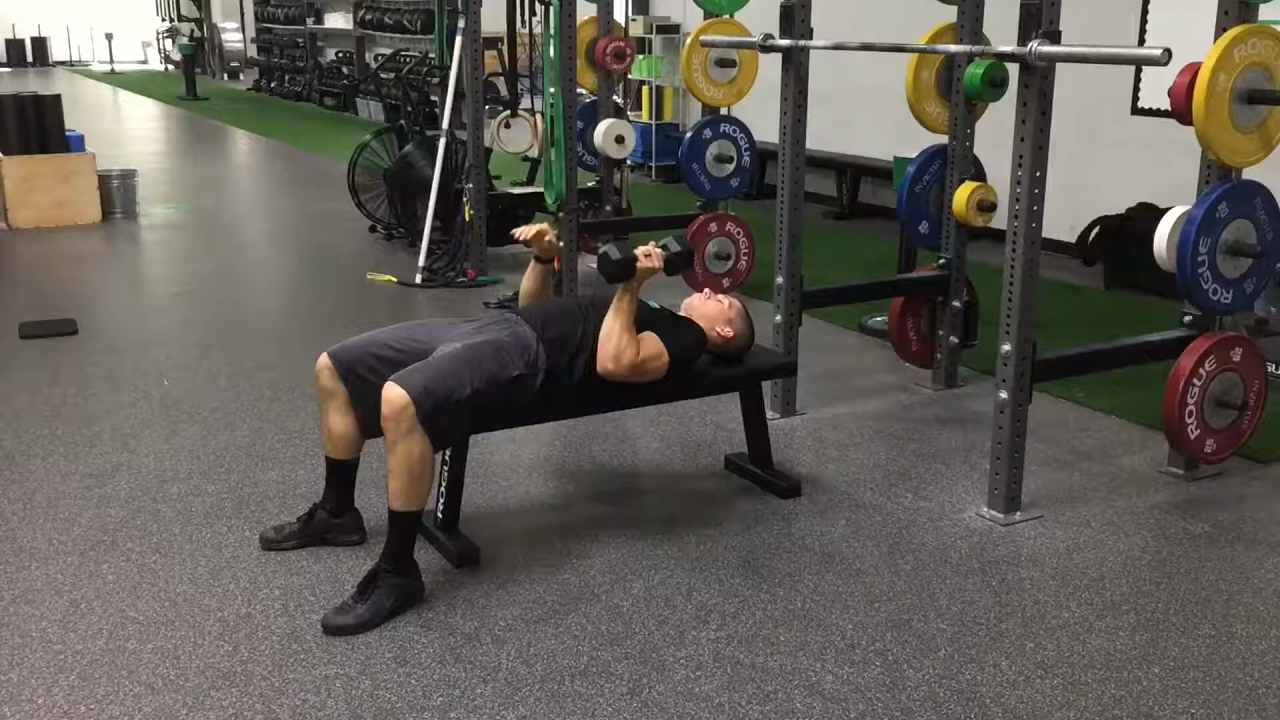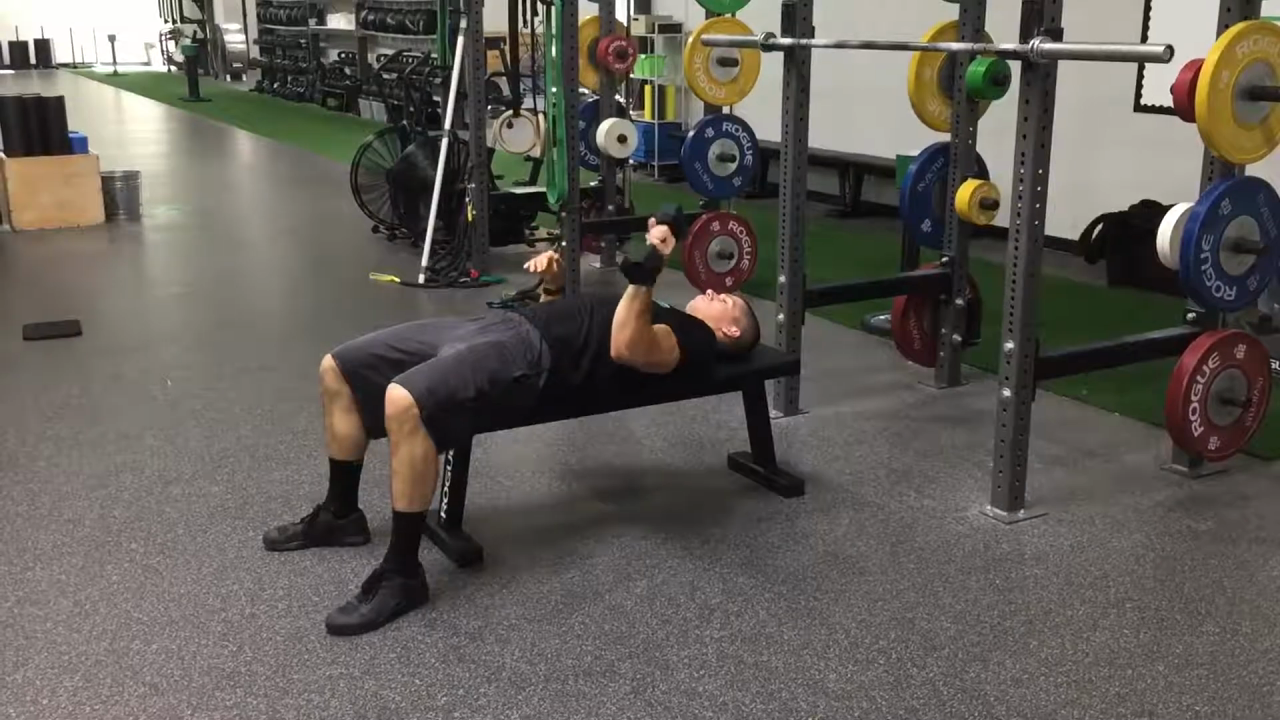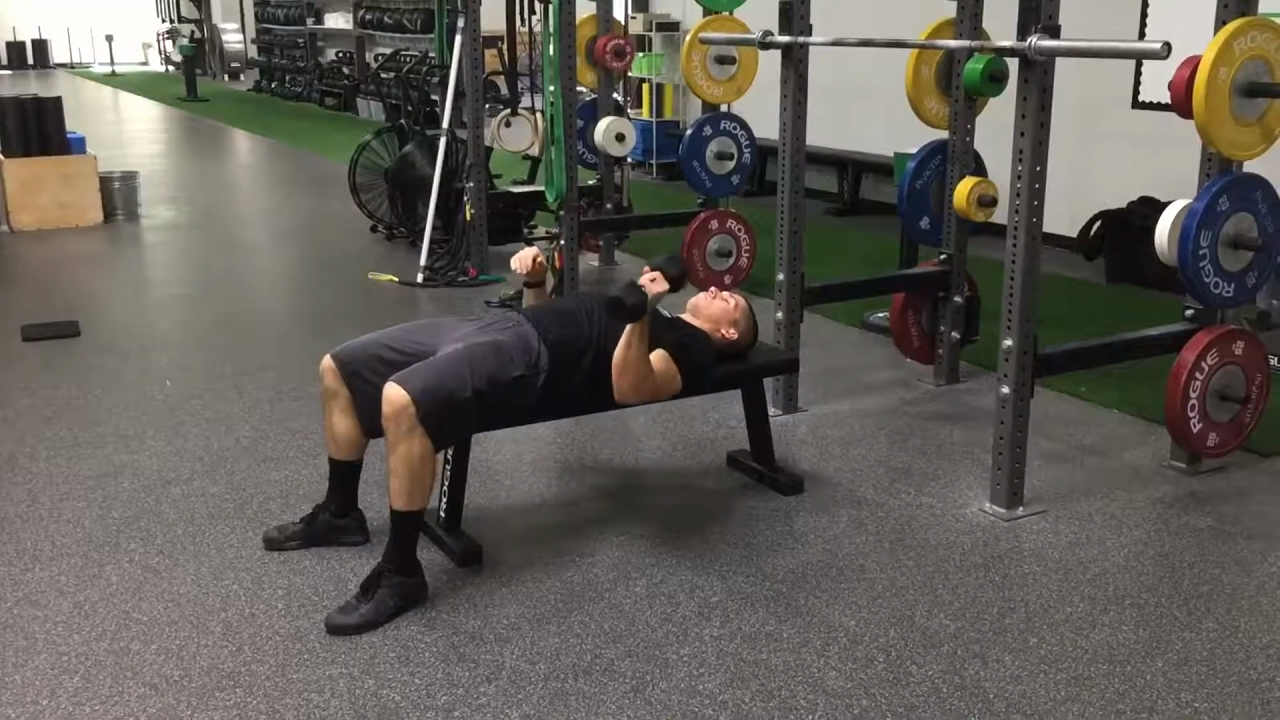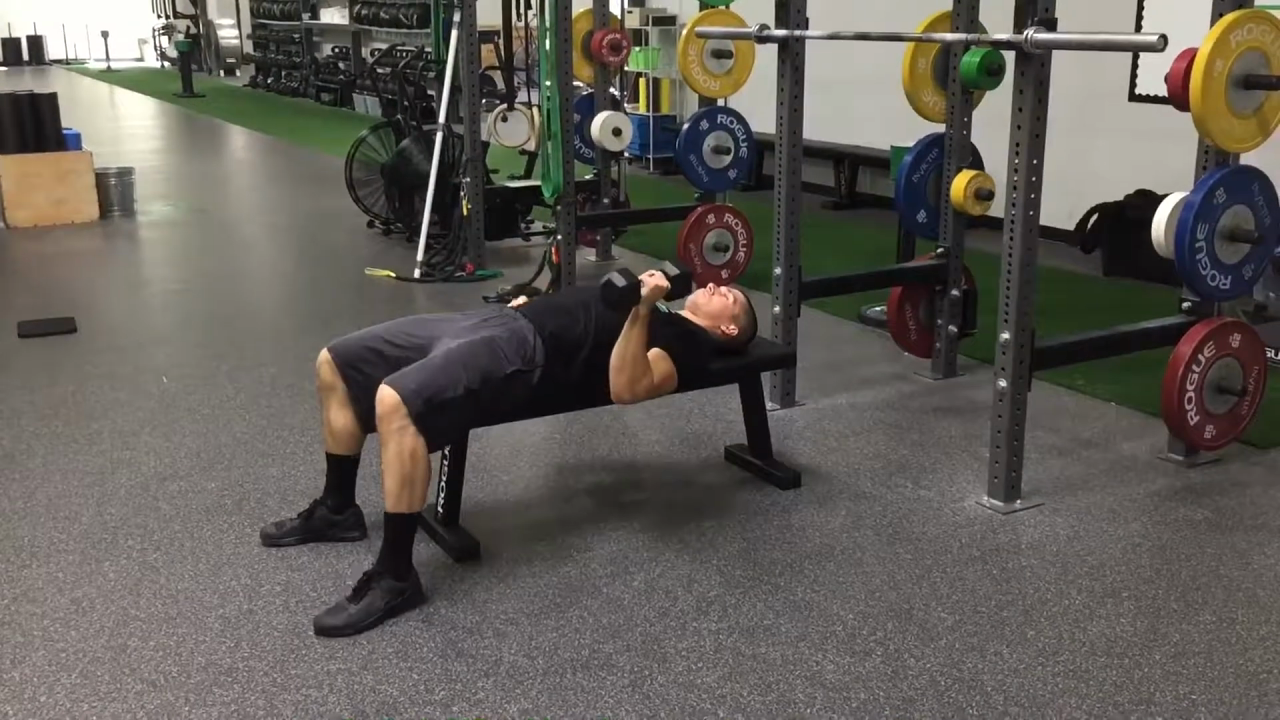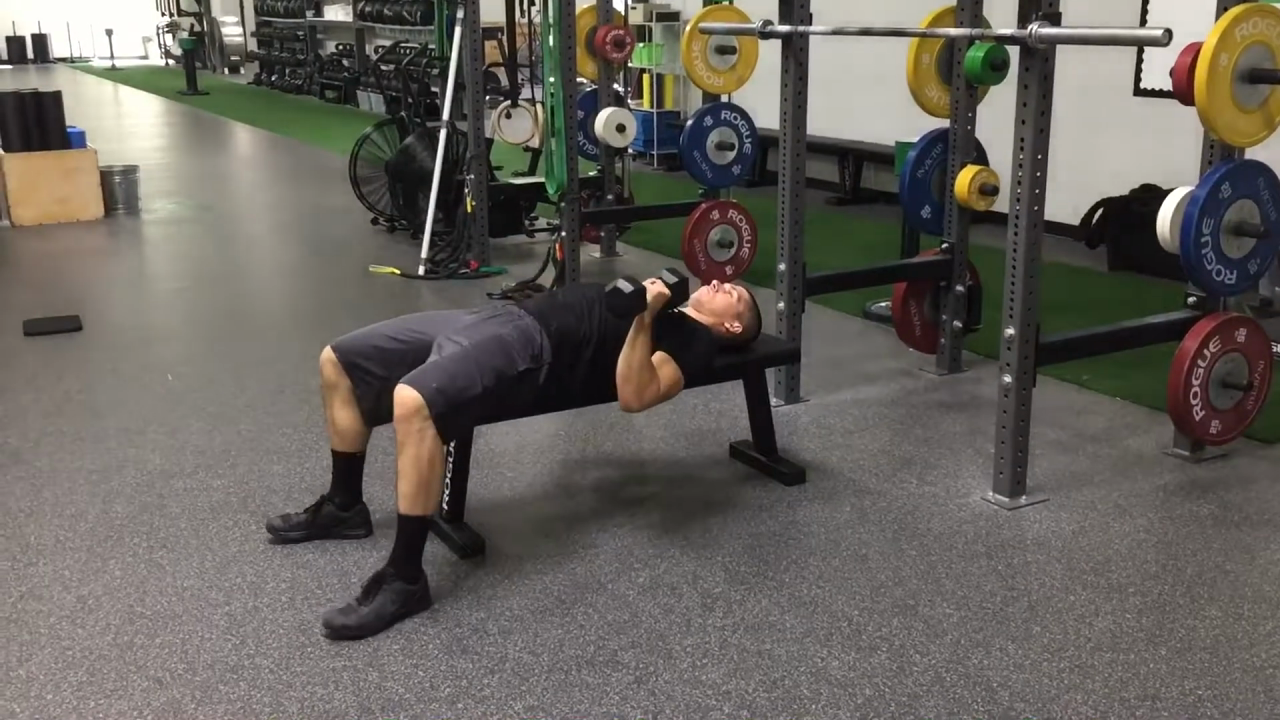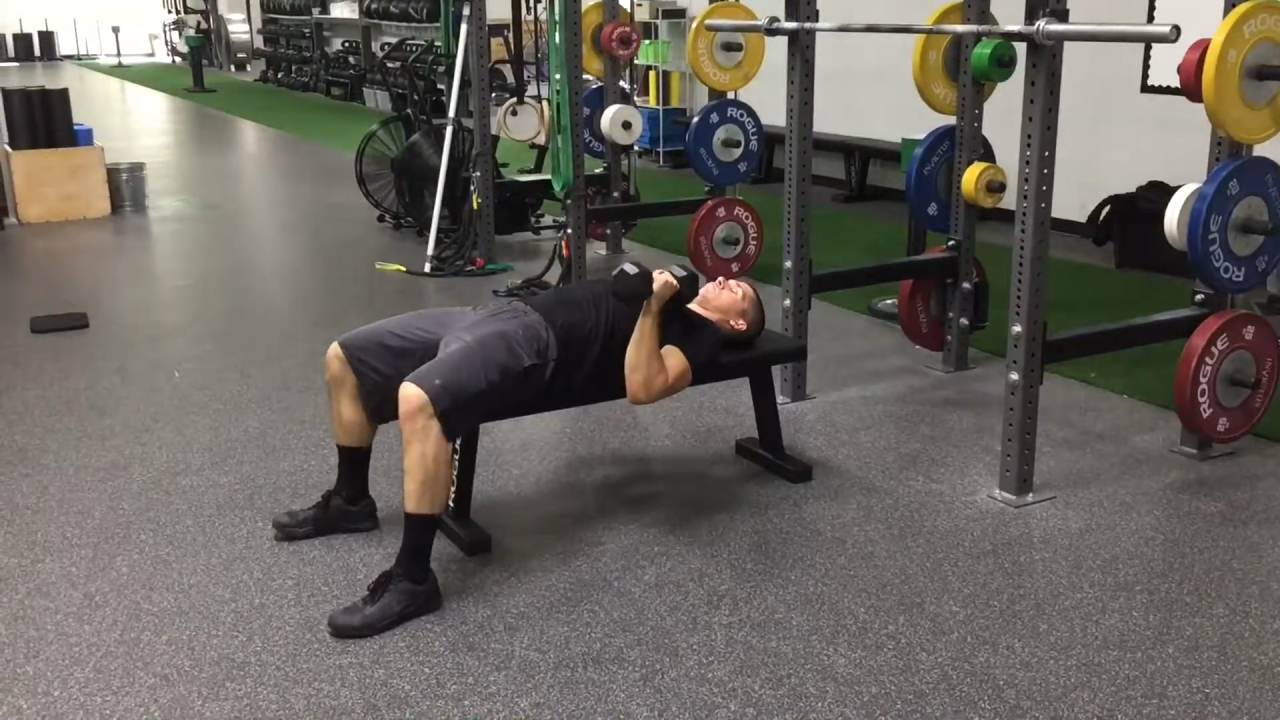
dt=0.4s
person 1, frame 1
left shoulder: (684, 338)
right shoulder: (645, 318)
left elbow: (611, 363)
right elbow: (537, 309)
left wrist: (634, 283)
right wrist: (544, 256)
left hip: (521, 355)
left knee: (401, 403)
right knee: (334, 368)
left ankle: (398, 573)
right ankle: (336, 513)
person 1, frame 2
left shoulder: (695, 340)
right shoulder: (658, 315)
left elbow: (625, 348)
left wrist: (648, 266)
right wrist: (552, 284)
left hip: (526, 355)
right hip: (502, 325)
left knee: (405, 404)
right knee: (338, 370)
left ankle: (402, 573)
right ankle: (340, 514)
person 1, frame 3
left shoulder: (692, 346)
right shoulder: (650, 322)
left elbow: (629, 389)
left wrist: (643, 310)
right wrist: (534, 281)
left hip: (524, 357)
right hip: (499, 328)
left knee: (402, 402)
right knee: (338, 369)
left ankle: (400, 573)
right ankle: (340, 513)
person 1, frame 4
left shoulder: (689, 341)
right shoulder: (650, 315)
left elbow: (626, 388)
left wrist: (643, 308)
right wrist: (529, 302)
left hip: (522, 351)
right hip: (498, 322)
left knee: (395, 402)
right knee: (335, 364)
left ankle: (395, 576)
right ankle: (337, 510)
person 1, frame 5
left shoulder: (693, 339)
right shoulder: (656, 306)
left elbow: (634, 395)
left wrist: (645, 317)
left hip: (528, 349)
left knee: (412, 403)
right knee: (338, 363)
left ankle: (404, 578)
right ankle: (343, 507)
person 1, frame 6
left shoulder: (699, 334)
right shoulder: (665, 304)
left elbow: (642, 387)
left wrist: (653, 305)
left hip: (534, 345)
left knee: (418, 402)
right knee: (344, 360)
left ankle: (412, 579)
right ankle: (350, 501)
